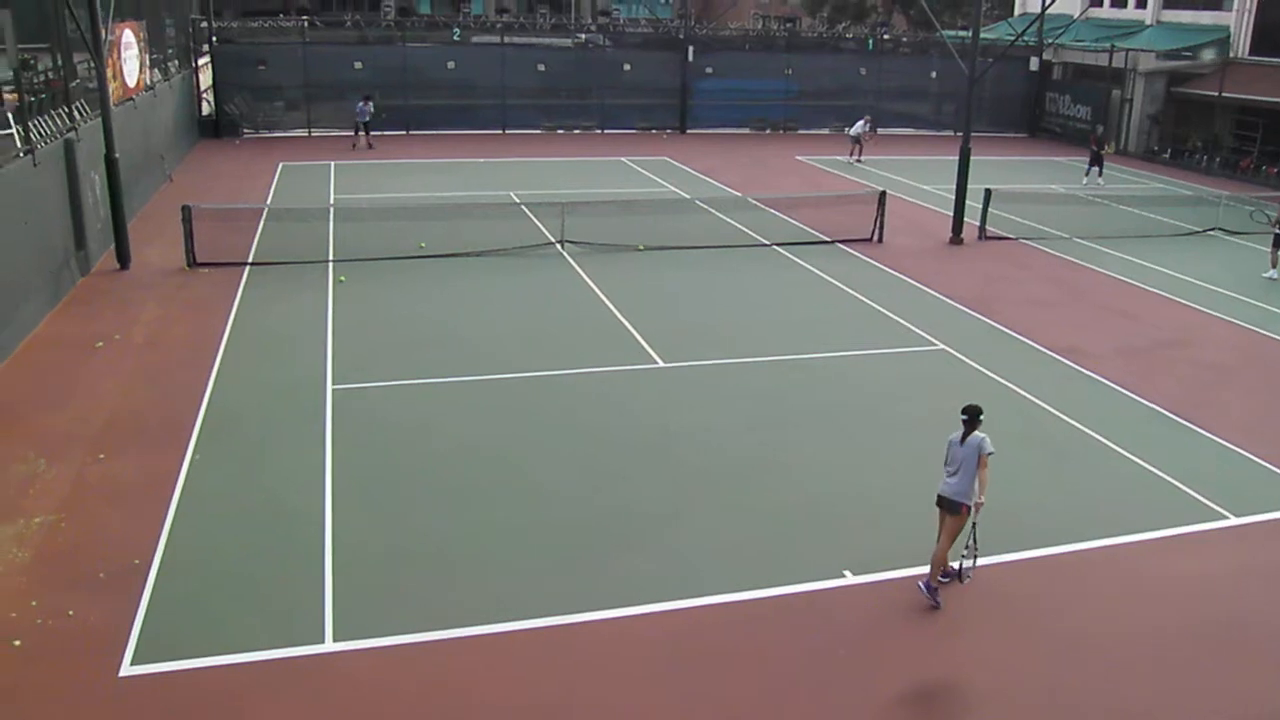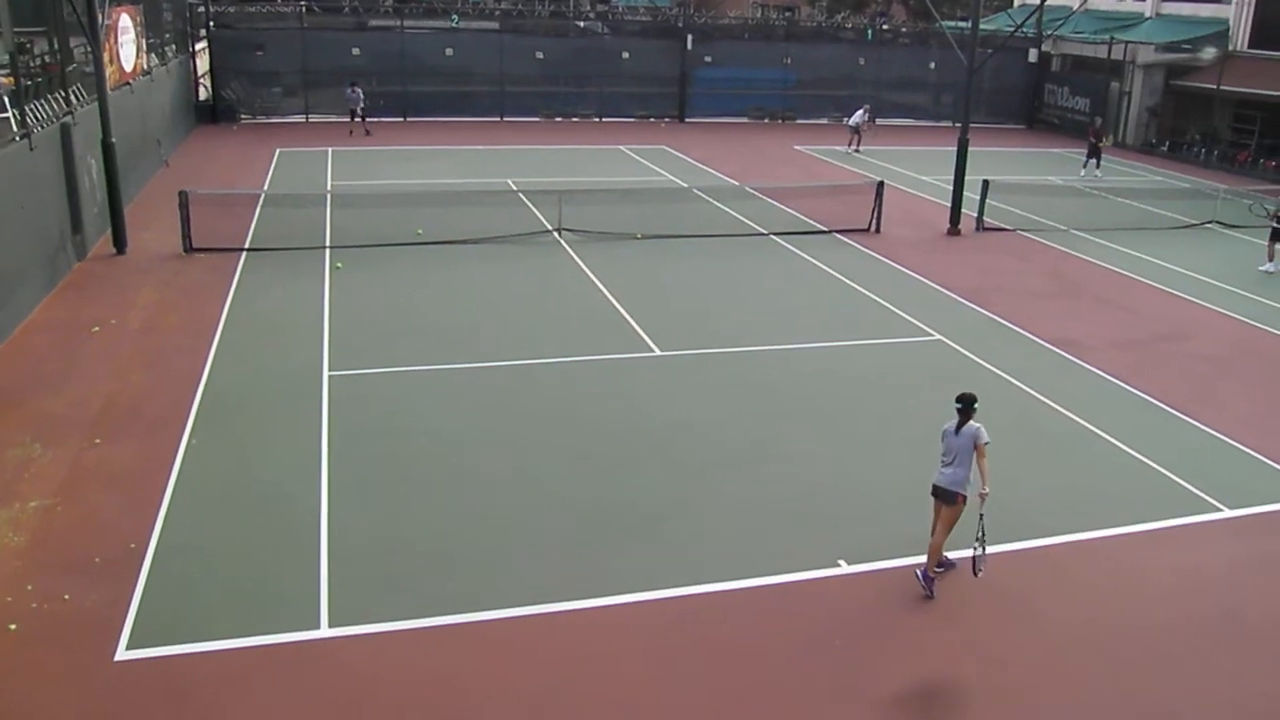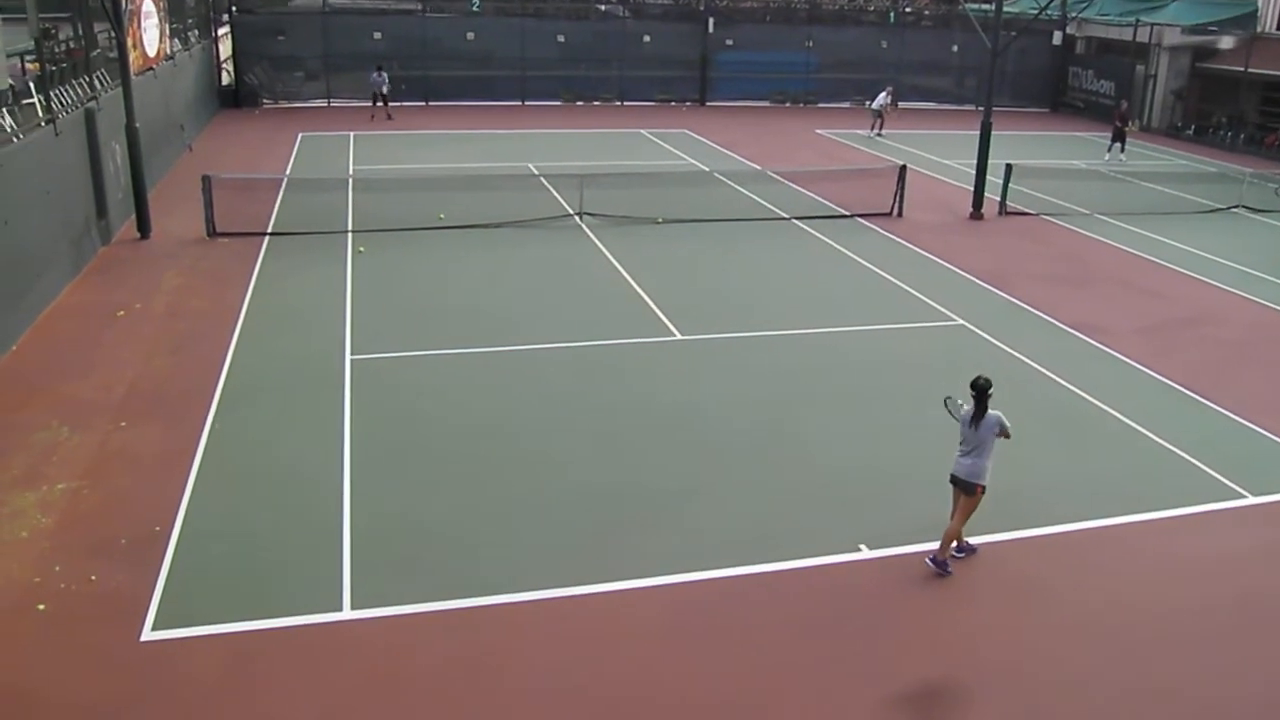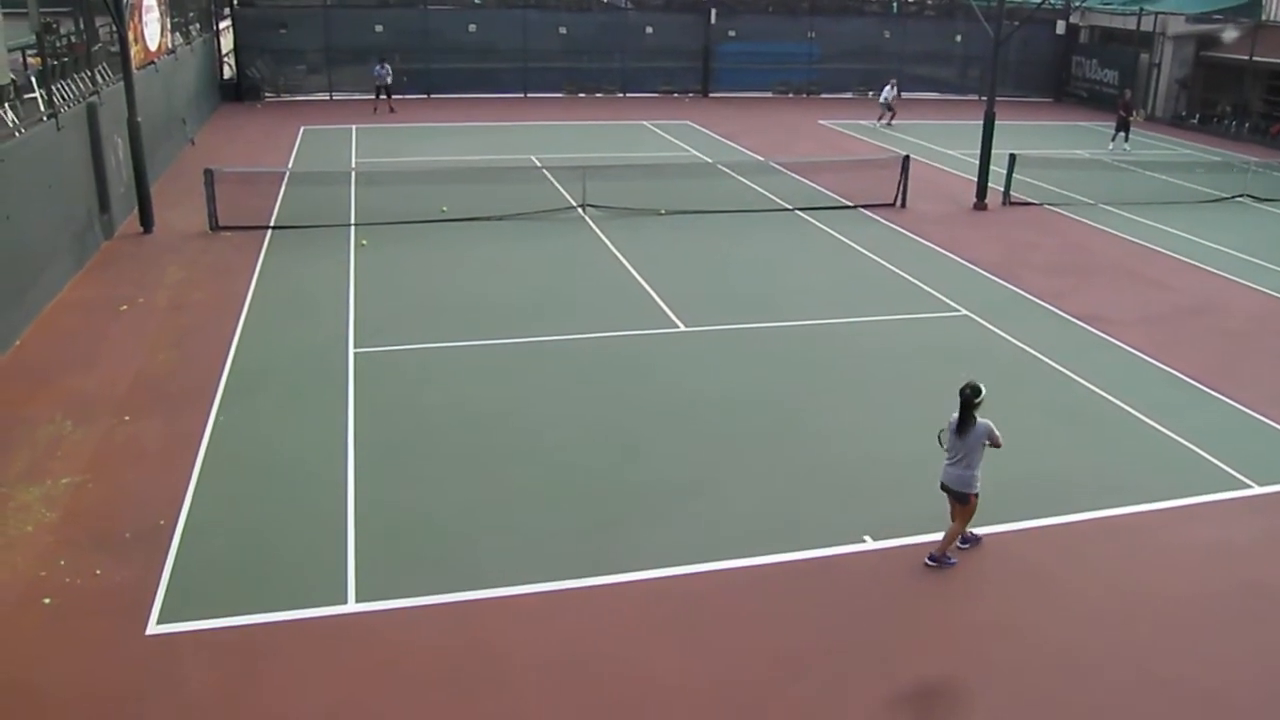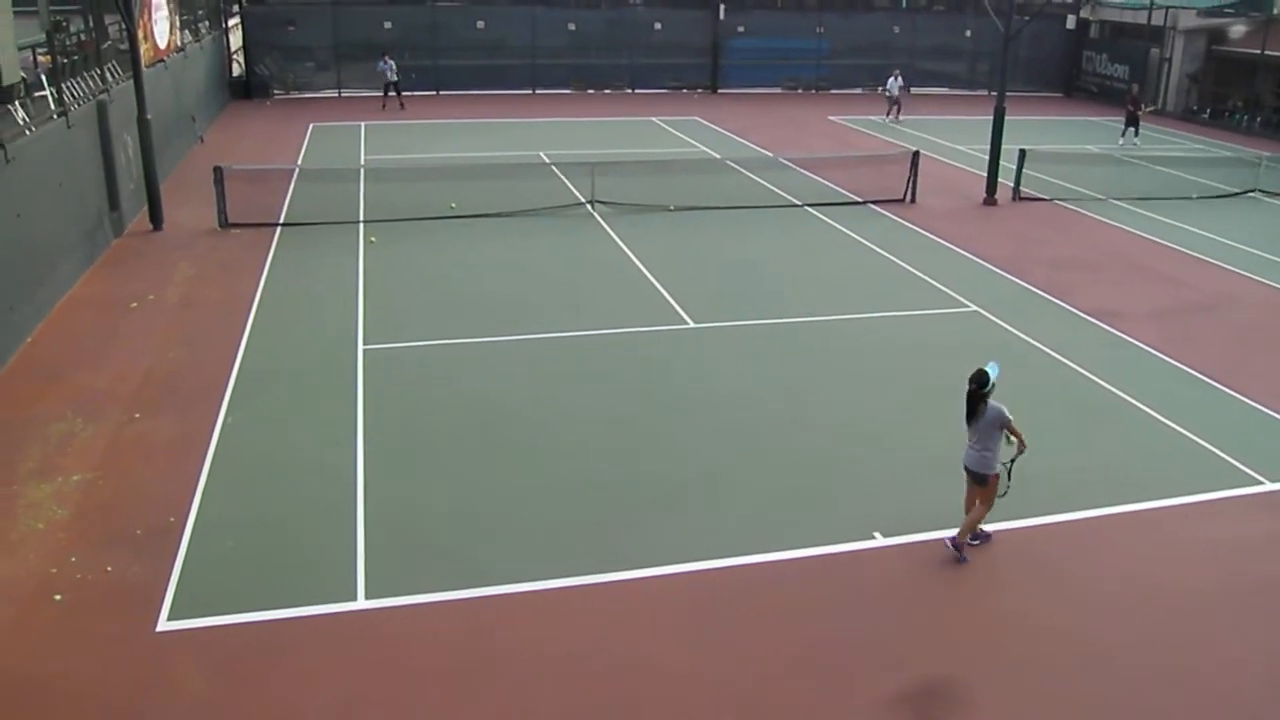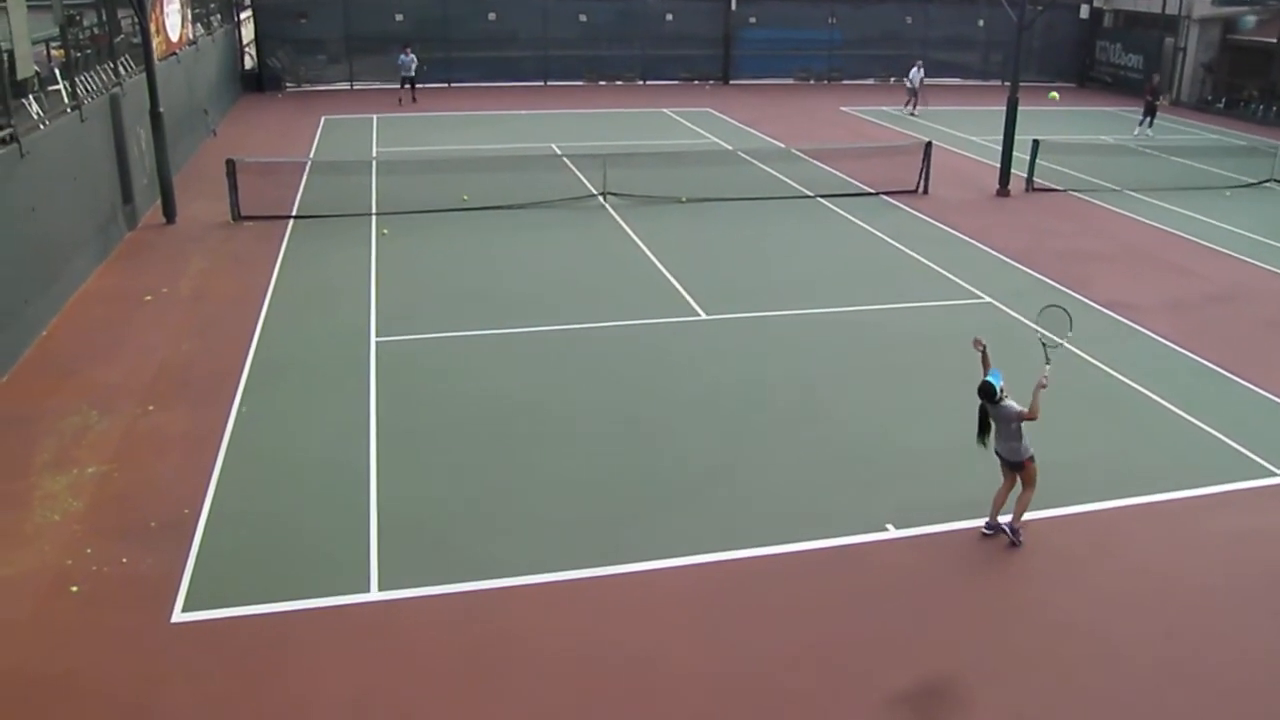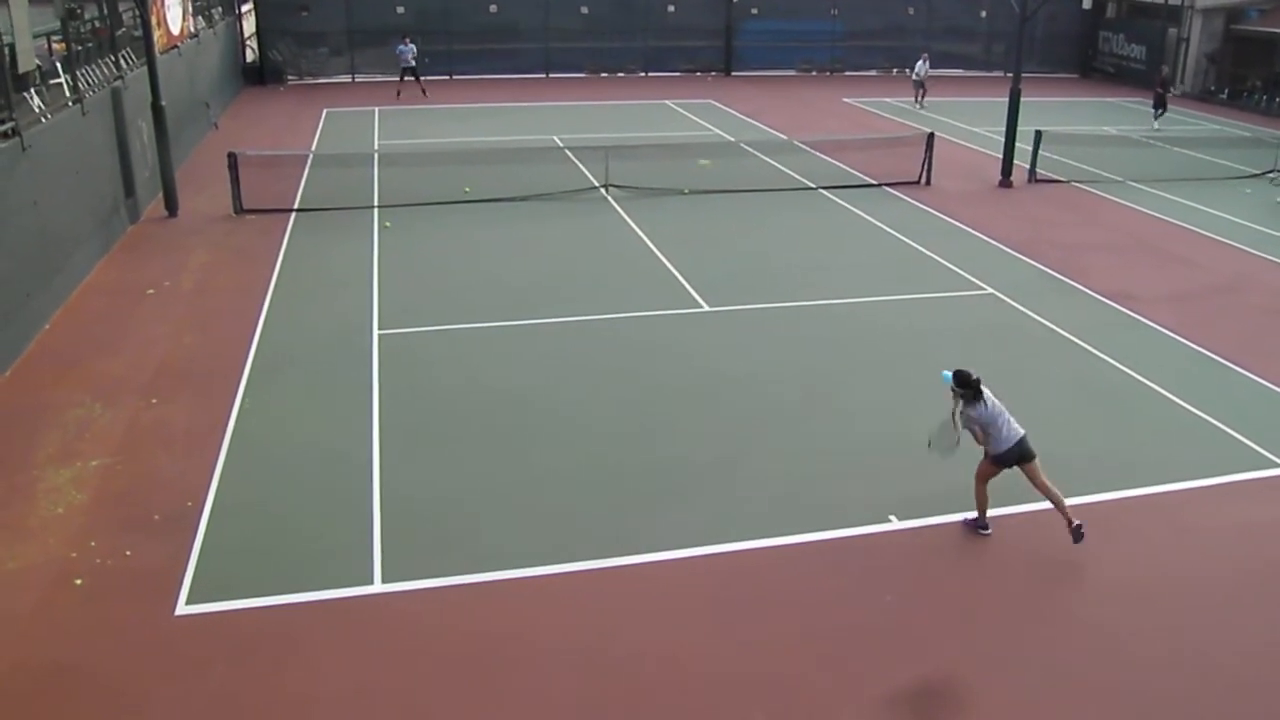
dt=0.7s
person 1, frame 1
left shoulder: (953, 438)
right shoulder: (982, 440)
right elbow: (982, 468)
right wrist: (981, 495)
left hip: (944, 492)
right hip: (962, 498)
left knee: (943, 537)
right knee: (946, 540)
left ankle: (945, 570)
right ankle: (931, 582)
person 1, frame 2
left shoulder: (947, 428)
right shoulder: (976, 430)
right elbow: (981, 458)
right wrist: (984, 485)
left hip: (940, 481)
right hip: (956, 487)
left knee: (938, 526)
right knee: (942, 530)
left ankle: (939, 560)
right ankle: (928, 572)
person 1, frame 3
left shoulder: (964, 414)
right shoulder: (996, 417)
right elbow: (1007, 435)
left hip: (958, 470)
right hip: (975, 476)
left knee: (957, 513)
right knee: (959, 519)
left ankle: (960, 545)
right ankle: (939, 556)
person 1, frame 4
left shoulder: (953, 421)
right shoulder: (985, 426)
right elbow: (998, 444)
right wrist: (988, 442)
left hip: (947, 478)
right hip: (966, 484)
left knee: (957, 514)
right knee: (962, 521)
left ankle: (965, 537)
right ankle: (937, 554)
person 1, frame 5
left shoulder: (972, 404)
right shoulder: (997, 410)
right elbow: (1014, 431)
left wrist: (1003, 434)
right wrist: (1022, 442)
left hip: (970, 460)
right hip: (986, 466)
left knee: (971, 499)
right knee: (984, 506)
left ankle: (975, 532)
right ankle: (958, 540)
person 1, frame 6
left shoulder: (989, 399)
right shoulder: (1007, 409)
left elbow: (988, 372)
right elbow: (1032, 415)
left wrist: (983, 352)
right wrist: (1037, 390)
left hip: (1003, 450)
right hip: (1020, 454)
left knee: (1008, 484)
right knee: (1029, 488)
left ankle: (992, 523)
right ankle: (1013, 525)
person 1, frame 7
left shoulder: (966, 414)
right shoulder: (981, 391)
left elbow: (981, 441)
left hip: (1000, 453)
right hip: (1018, 442)
left knee: (980, 480)
right knee: (1042, 484)
left ankle: (981, 522)
right ankle: (1071, 521)
